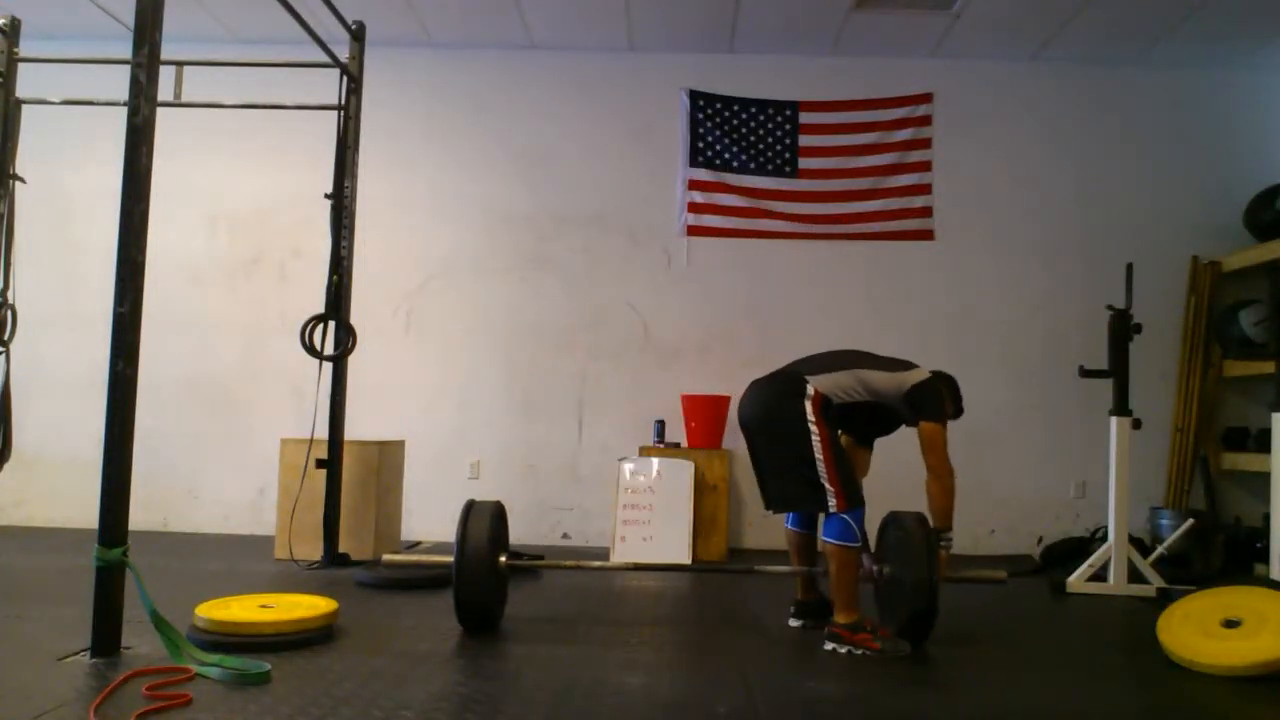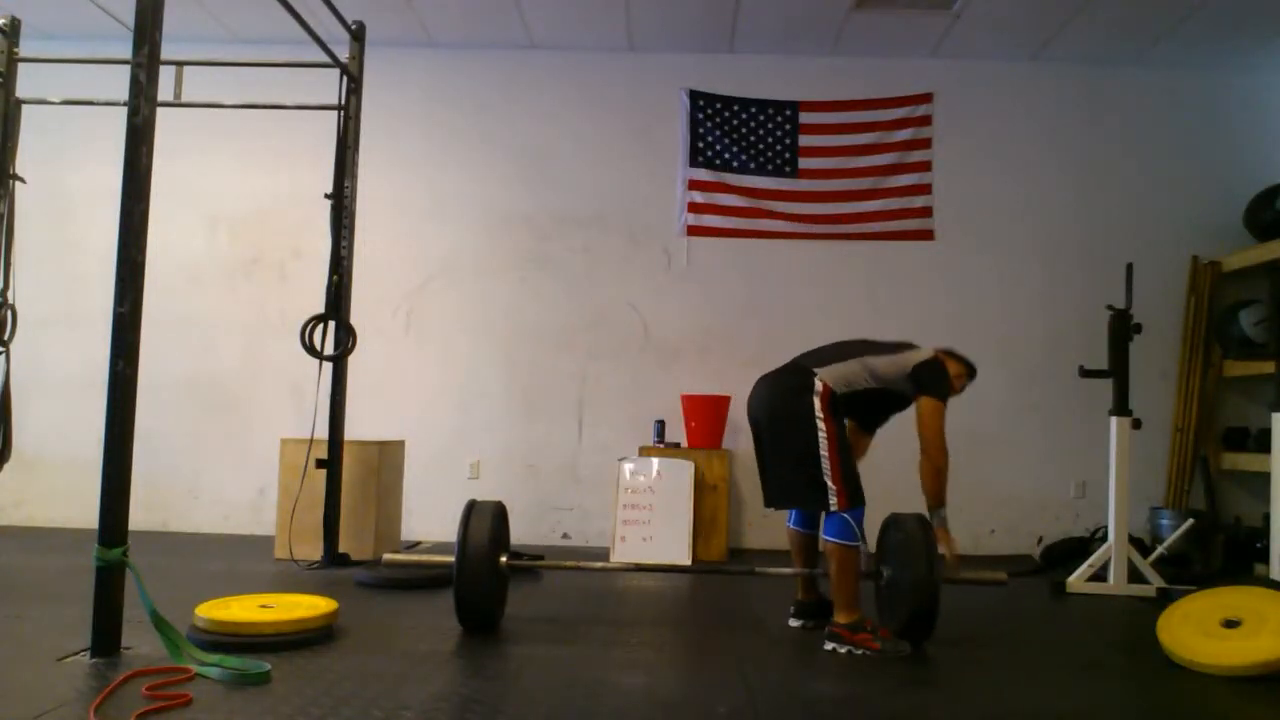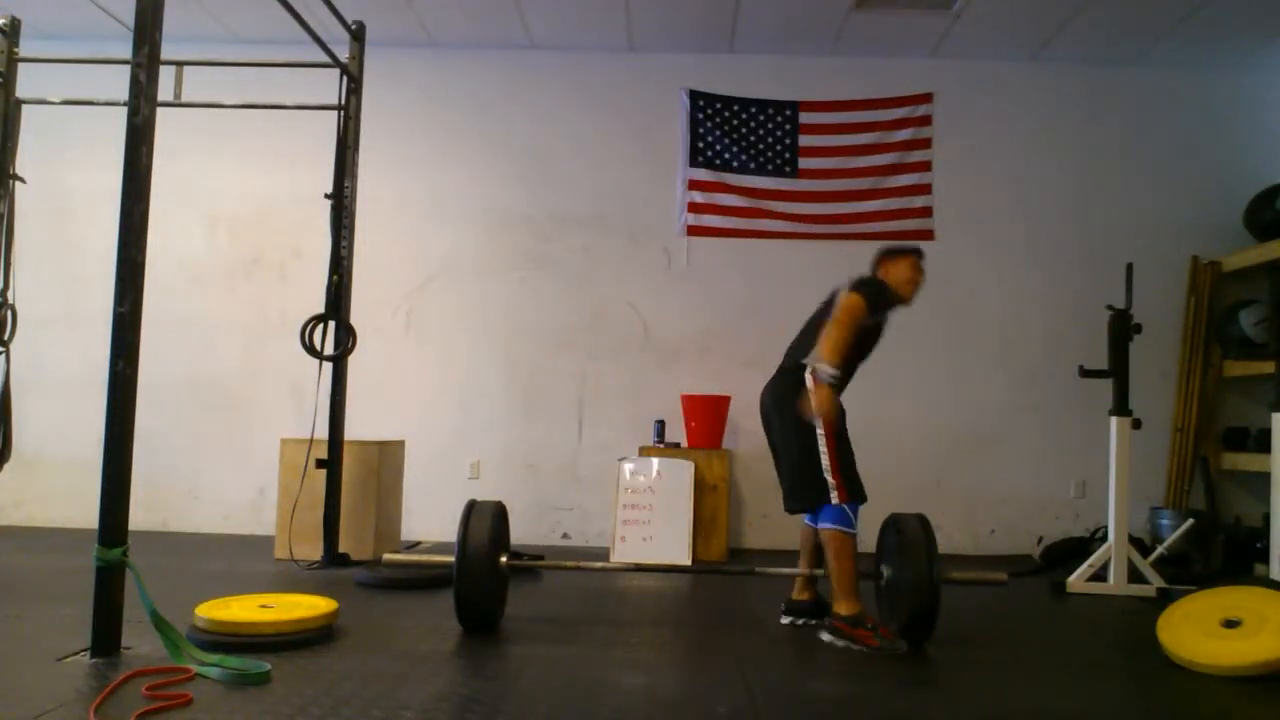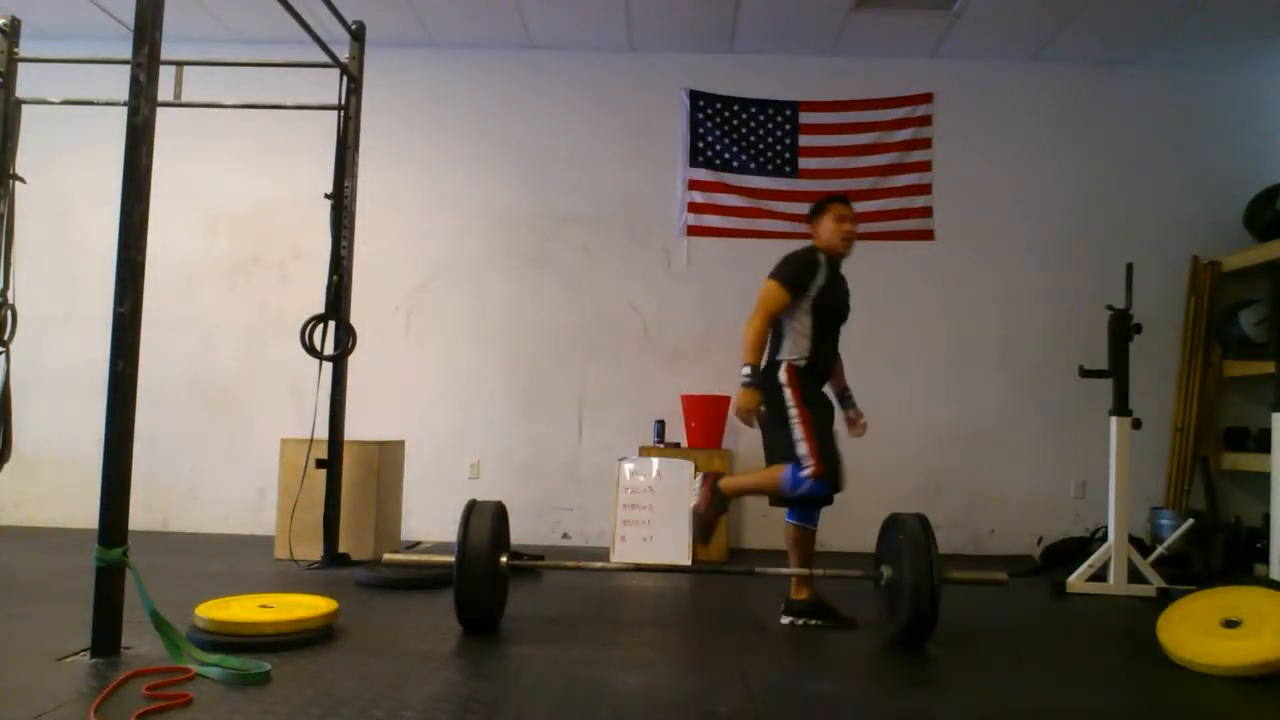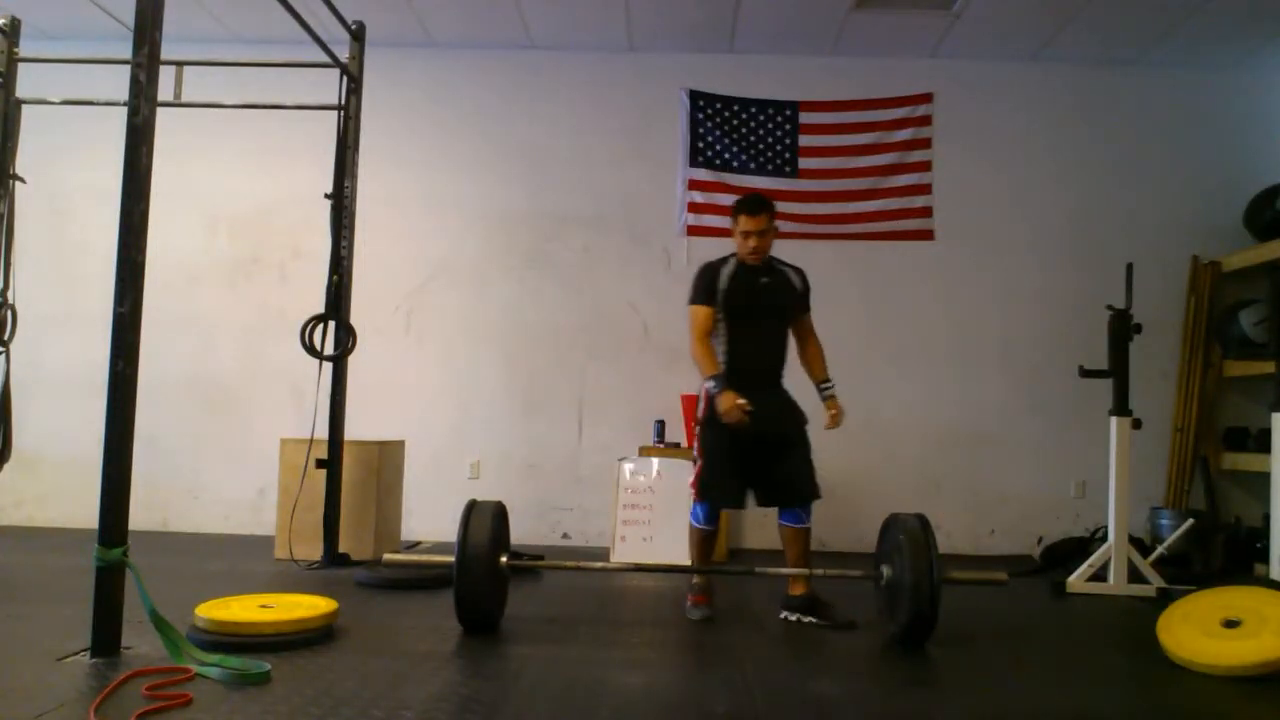
dt=0.4s
person 1, frame 1
left shoulder: (873, 406)
right shoulder: (926, 388)
left elbow: (852, 475)
right elbow: (940, 472)
left wrist: (859, 548)
right wrist: (941, 540)
left hip: (758, 400)
right hip: (791, 404)
left knee: (803, 499)
right knee: (843, 505)
left ankle: (807, 602)
right ankle: (846, 625)
person 1, frame 2
left shoulder: (881, 391)
right shoulder: (930, 367)
left elbow: (853, 447)
right elbow: (933, 453)
left wrist: (855, 542)
right wrist: (938, 518)
left hip: (768, 394)
right hip: (800, 399)
left knee: (805, 498)
right knee: (843, 505)
left ankle: (807, 601)
right ankle: (846, 625)
person 1, frame 3
left shoulder: (867, 302)
right shoulder: (872, 288)
right elbow: (840, 322)
right wrist: (826, 384)
left hip: (785, 393)
right hip: (803, 389)
left knee: (821, 497)
right knee: (839, 497)
left ankle: (802, 599)
right ankle: (846, 615)
person 1, frame 4
left shoulder: (836, 279)
right shoulder: (804, 263)
right elbow: (761, 317)
left wrist: (847, 401)
right wrist: (749, 382)
left hip: (805, 388)
right hip: (786, 384)
left knee: (806, 491)
right knee: (813, 474)
left ankle: (800, 598)
right ankle: (718, 490)
person 1, frame 5
left shoulder: (793, 278)
right shoulder: (715, 274)
left elbow: (806, 339)
right elbow: (699, 337)
left wrist: (827, 392)
right wrist: (719, 390)
left hip: (773, 397)
right hip: (727, 397)
left knee: (796, 496)
right knee: (709, 495)
left ankle: (799, 595)
right ankle: (699, 584)
